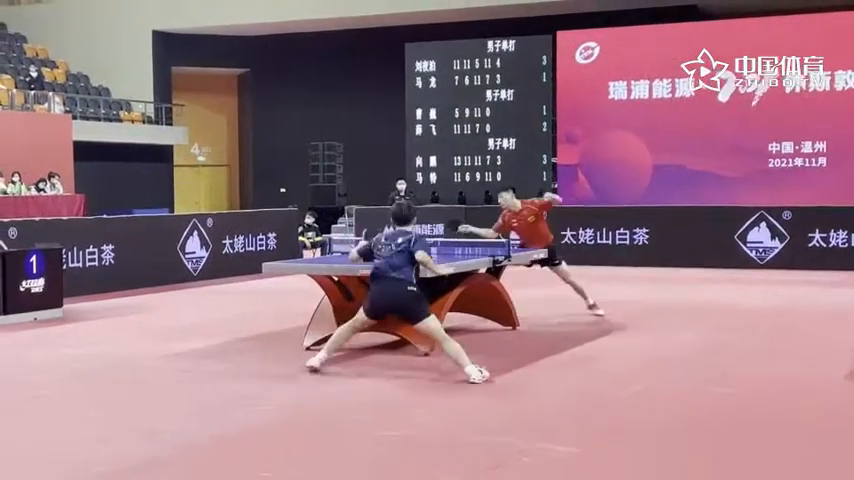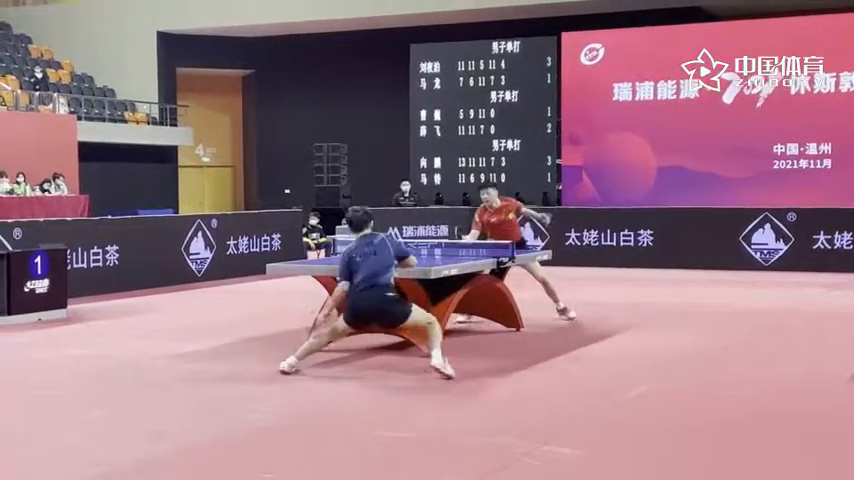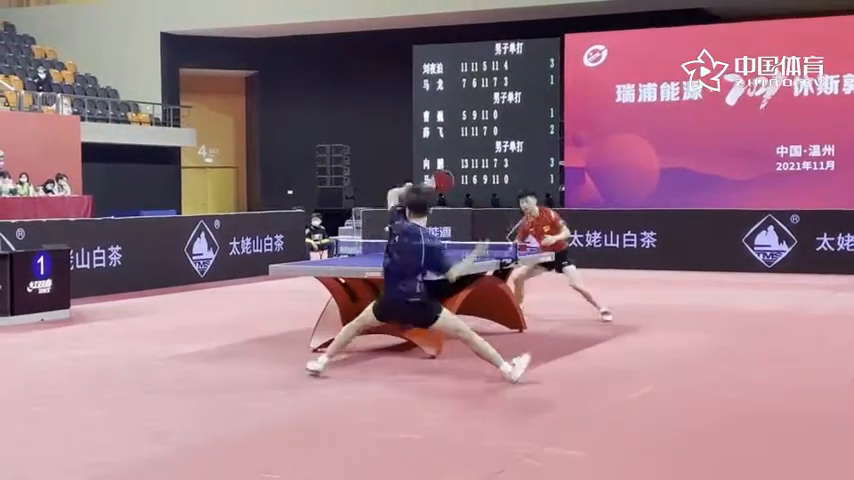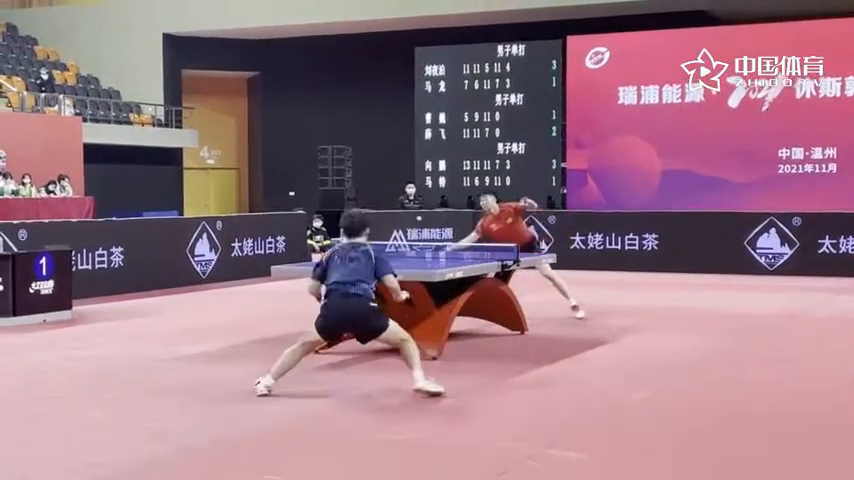
dt=0.5s
person 1, frame 1
left shoulder: (380, 239)
right shoulder: (416, 238)
left elbow: (355, 256)
right elbow: (420, 256)
left wrist: (361, 245)
right wrist: (438, 269)
left hip: (379, 292)
right hip: (406, 294)
left knee: (353, 325)
right knee: (441, 337)
left ankle: (319, 358)
right ankle: (472, 371)
person 1, frame 2
left shoulder: (348, 253)
right shoulder: (386, 241)
left elbow: (343, 287)
right elbow: (412, 262)
left wrist: (326, 311)
left hip: (358, 302)
right hip: (385, 298)
left knee: (332, 332)
right knee: (431, 323)
left ankle: (291, 362)
right ankle: (437, 359)
person 1, frame 3
left shoulder: (396, 228)
right shoulder: (431, 244)
right elbow: (450, 275)
right wrist: (473, 256)
left hip: (389, 300)
right hip: (416, 303)
left knee: (356, 326)
right knee: (463, 332)
left ankle: (322, 361)
right ankle: (507, 369)
person 1, frame 4
left shoulder: (331, 253)
right shoulder: (372, 253)
left elbow: (312, 288)
right elbow: (391, 284)
left wrist: (324, 300)
right wrist: (400, 296)
left hip: (333, 309)
right hip: (363, 310)
left knee: (304, 345)
right knee: (405, 340)
left ankle: (266, 382)
right ankle: (420, 379)
person 2, frame 1
left shoulder: (534, 204)
right shoulder: (506, 216)
left elbow: (559, 201)
right elbow: (493, 233)
left wrist: (553, 197)
right wrist: (471, 229)
left hip: (547, 248)
right hip: (527, 249)
left knee: (569, 280)
left ankle: (591, 303)
person 2, frame 2
left shoulder: (510, 203)
right shoulder: (481, 213)
left elbow: (522, 210)
right elbow: (473, 235)
left wrist: (539, 216)
right wrist: (466, 240)
left hip: (518, 245)
left knee: (542, 278)
left ankle: (561, 308)
person 2, frame 3
left shoulder: (549, 214)
right shoulder: (524, 222)
left elbow: (566, 232)
right elbow: (519, 241)
left wrist: (554, 239)
left hip: (561, 253)
left knee: (575, 285)
right knee: (517, 277)
left ankle: (602, 309)
person 2, frame 4
left shoulder: (510, 208)
right shoulder: (485, 223)
left elbow: (533, 207)
right elbow: (471, 239)
left wrist: (529, 203)
left hip: (529, 245)
left knee: (548, 274)
left ankle: (573, 304)
